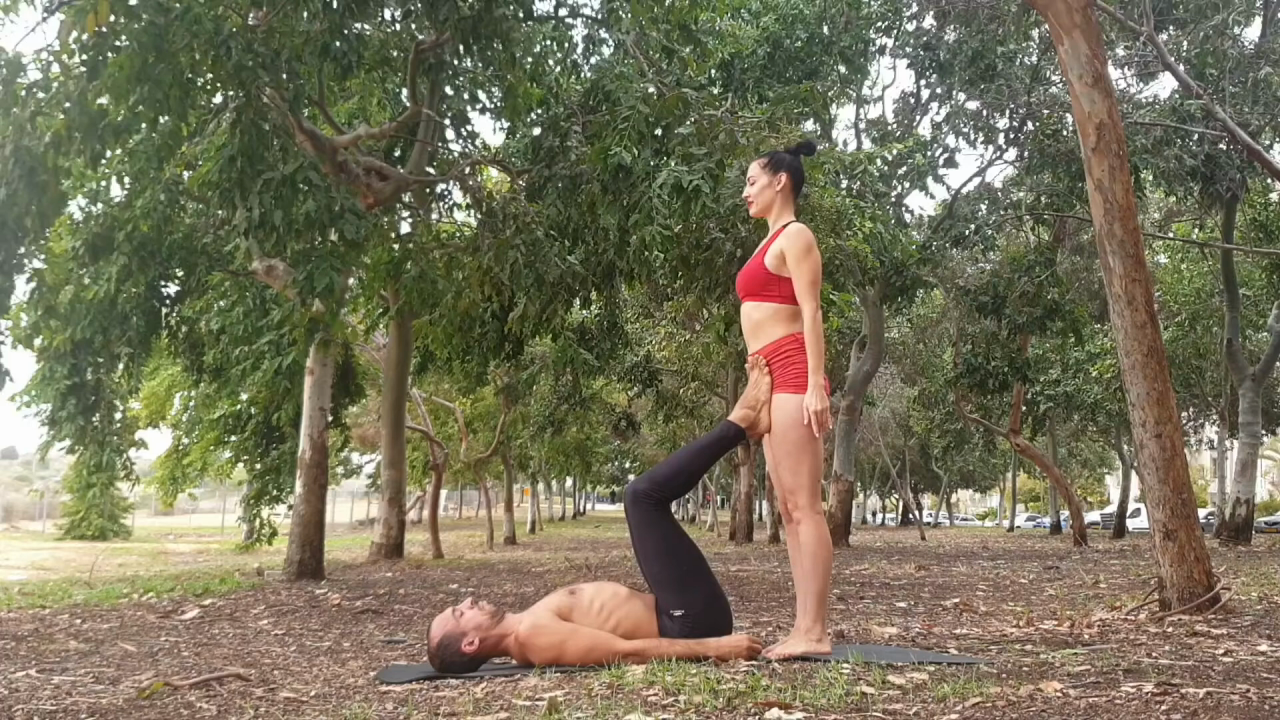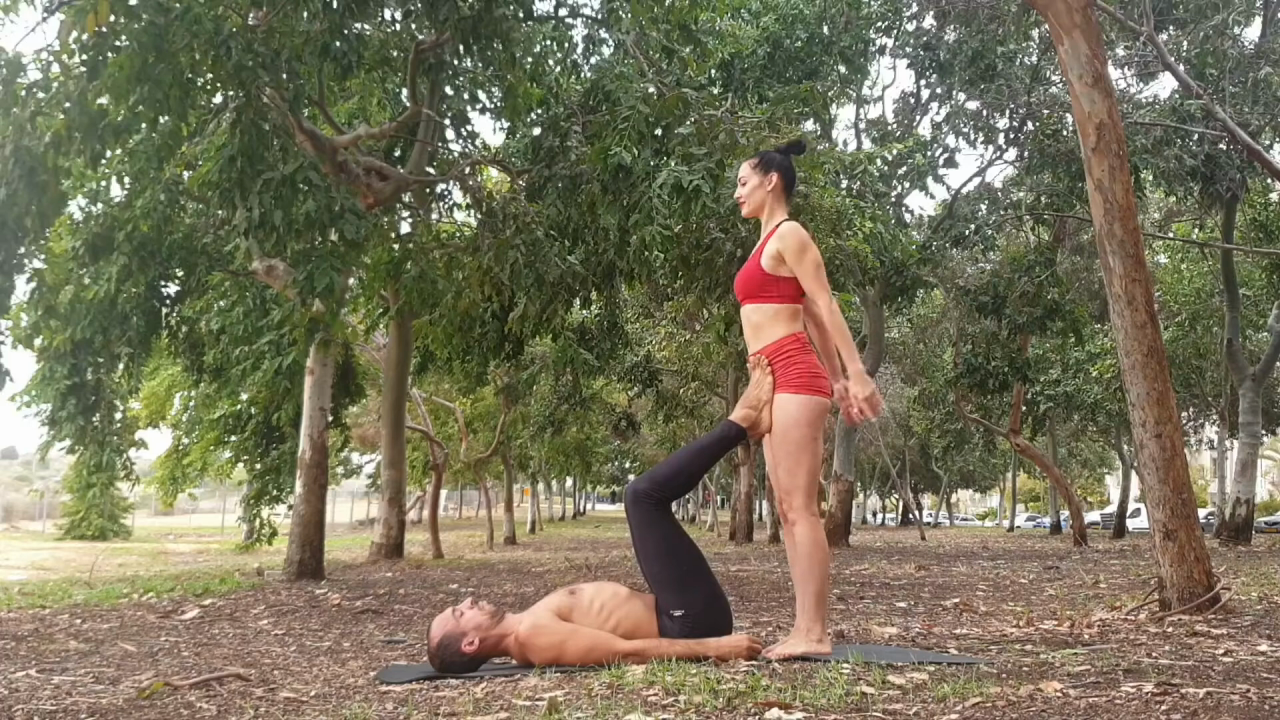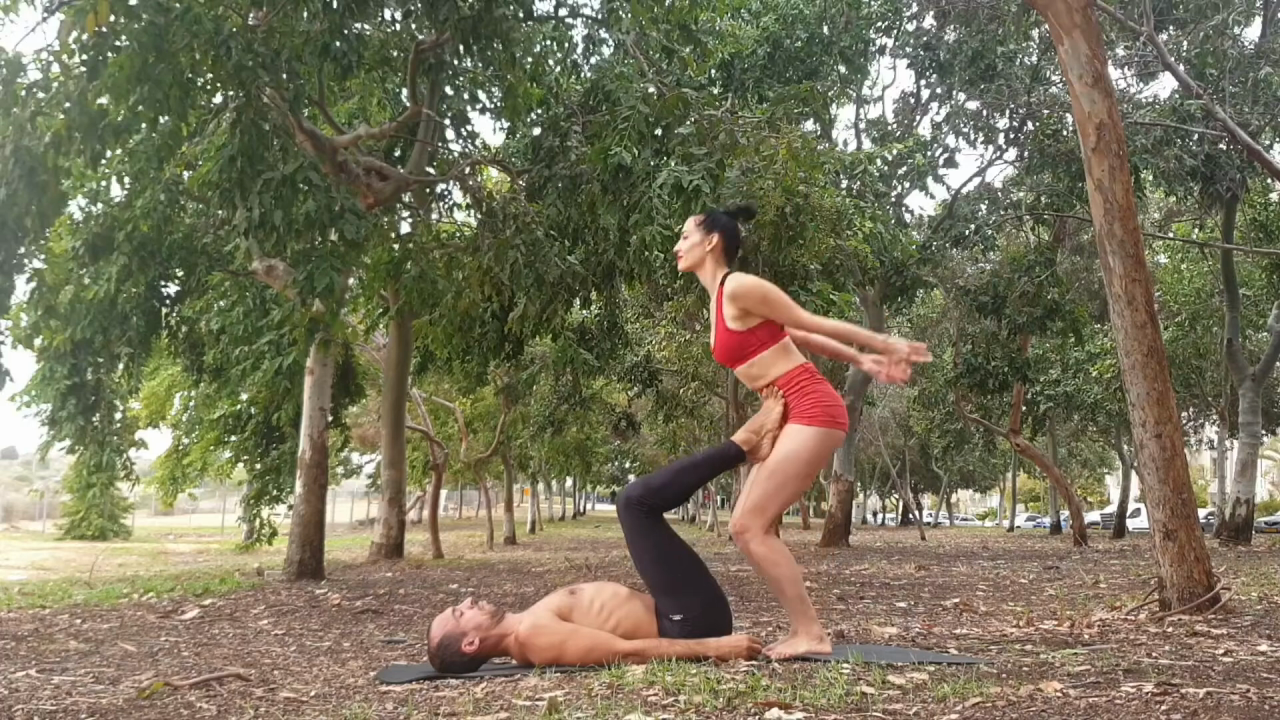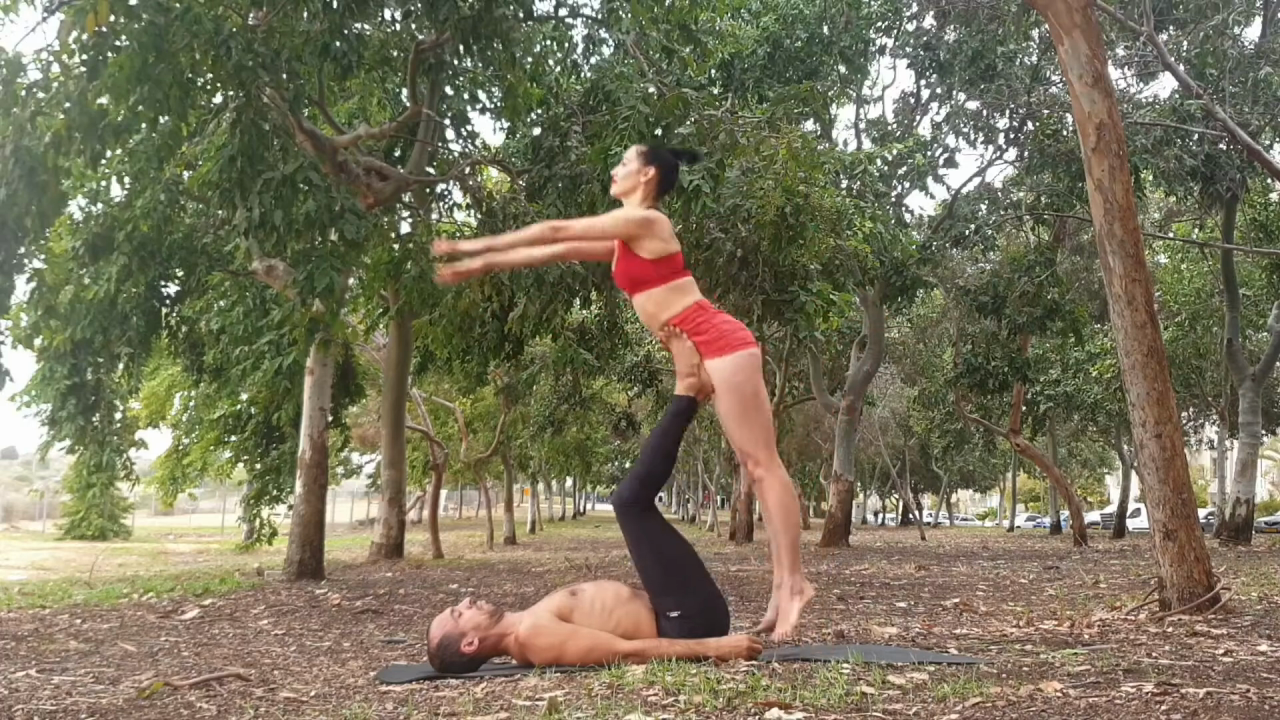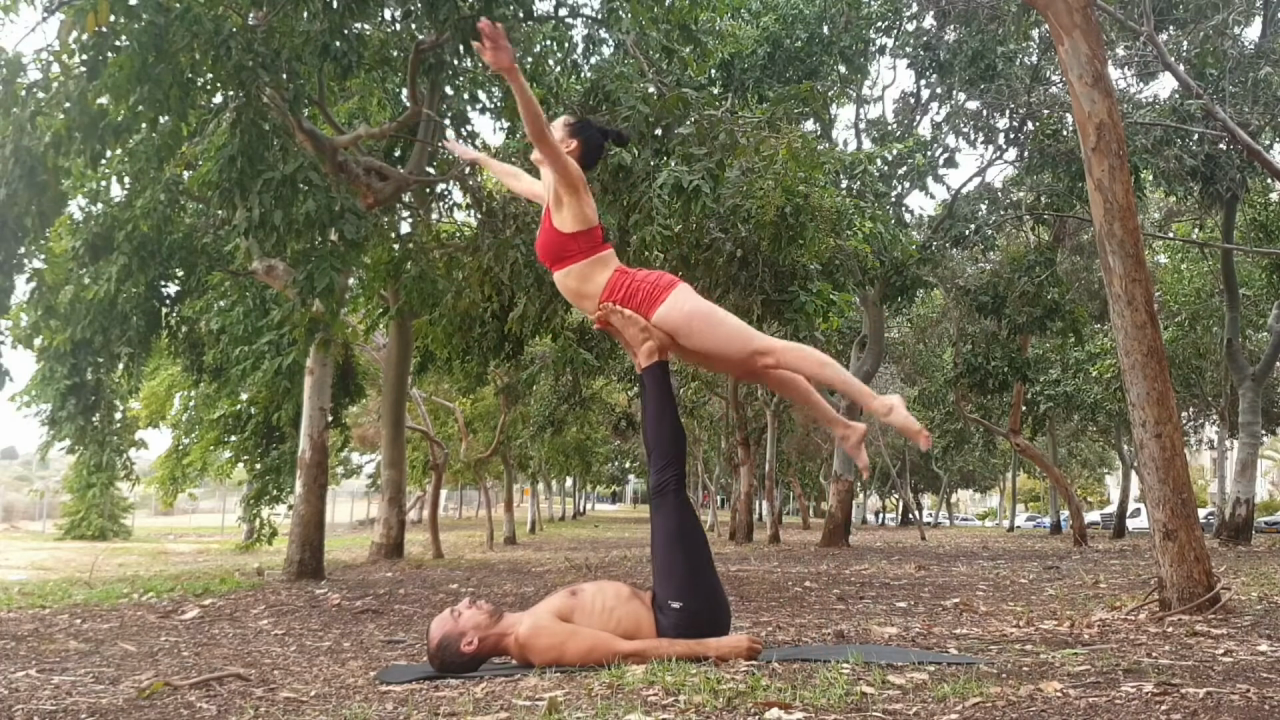
dt=0.4s
person 1, frame 1
left shoulder: (796, 235)
right shoulder: (774, 240)
left elbow: (811, 312)
left wrist: (816, 386)
left hip: (793, 377)
right hip: (776, 380)
left knee: (803, 507)
right knee: (790, 509)
left ankle: (812, 631)
right ankle: (806, 627)
person 1, frame 2
left shoulder: (789, 235)
right shoulder: (768, 240)
left elbow: (823, 307)
left wrist: (856, 371)
right wrist: (836, 378)
left hip: (794, 378)
right hip: (782, 380)
left knee: (798, 510)
right knee: (792, 510)
left ankle: (812, 632)
right ankle: (807, 627)
person 1, frame 3
left shoulder: (742, 288)
right shoulder: (720, 299)
left elbow: (812, 323)
right elbow: (795, 336)
left wrist: (882, 344)
right wrist: (862, 361)
left hip: (815, 413)
right hip: (799, 416)
left knee: (747, 526)
right knee: (749, 525)
left ankle: (808, 633)
right ankle: (804, 629)
person 1, frame 4
left shoulder: (643, 222)
right shoulder: (625, 234)
left elbow: (553, 232)
right elbow: (556, 249)
left wrist: (477, 245)
right wrist: (484, 263)
left hip: (722, 343)
right hip: (713, 348)
left knee: (761, 465)
right knee: (756, 466)
left ankle: (792, 583)
right ankle: (787, 585)
person 1, frame 5
left shoulder: (570, 188)
right shoulder: (552, 196)
left elbow: (542, 133)
right elbow: (517, 176)
left wrist: (510, 73)
right wrist: (475, 158)
left hip: (650, 299)
right hip: (642, 311)
left knee: (765, 354)
right knee: (750, 364)
left ankle: (877, 405)
right ankle: (842, 427)
person 2, frame 1
left shoulder: (528, 626)
right shoulder: (531, 634)
right elbow: (627, 652)
right wrist: (714, 646)
left hip: (681, 622)
right hip: (690, 622)
left knee: (645, 498)
right knee: (643, 495)
left ankle: (741, 422)
right ankle: (739, 423)
person 2, frame 2
left shoulder: (527, 626)
right shoulder: (530, 635)
right elbow: (627, 652)
right wrist: (715, 646)
left hip: (679, 621)
right hip: (690, 623)
left knee: (646, 496)
right knee: (645, 494)
left ankle: (743, 422)
right ankle: (741, 423)
person 2, frame 3
left shoulder: (530, 626)
right shoulder: (531, 634)
right elbow: (627, 651)
right wrist: (714, 646)
left hip: (685, 621)
right hip: (693, 622)
left knee: (637, 501)
right knee: (635, 499)
left ankle: (745, 443)
right ankle: (742, 444)
person 2, frame 4
left shoulder: (528, 627)
right shoulder: (531, 636)
right elbow: (628, 652)
right wrist: (714, 647)
left hip: (677, 623)
right hip: (690, 623)
left knee: (633, 499)
right knee: (630, 498)
left ankle: (689, 389)
right ankle: (686, 392)
person 2, frame 5
left shoulder: (530, 626)
right shoulder: (530, 637)
right elbow: (627, 652)
right wrist: (712, 647)
left hip: (675, 619)
right hip: (687, 622)
right knee: (666, 486)
left ankle: (646, 359)
right ankle: (649, 359)
